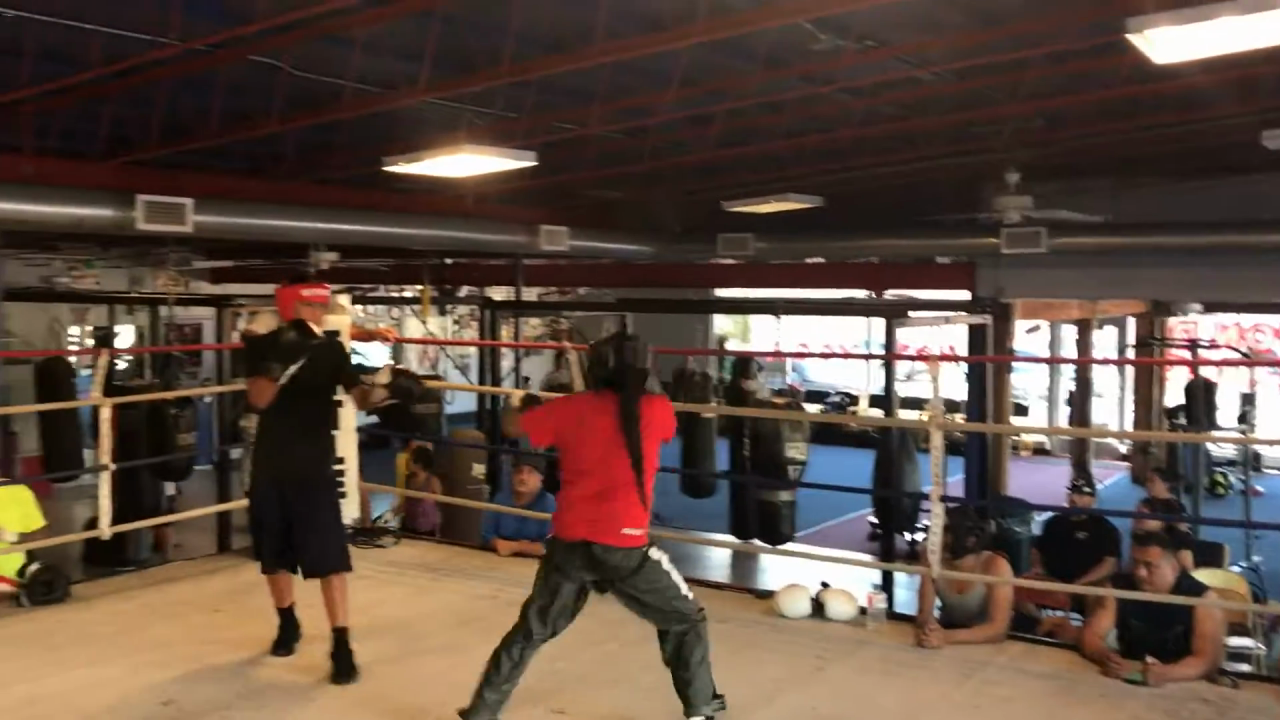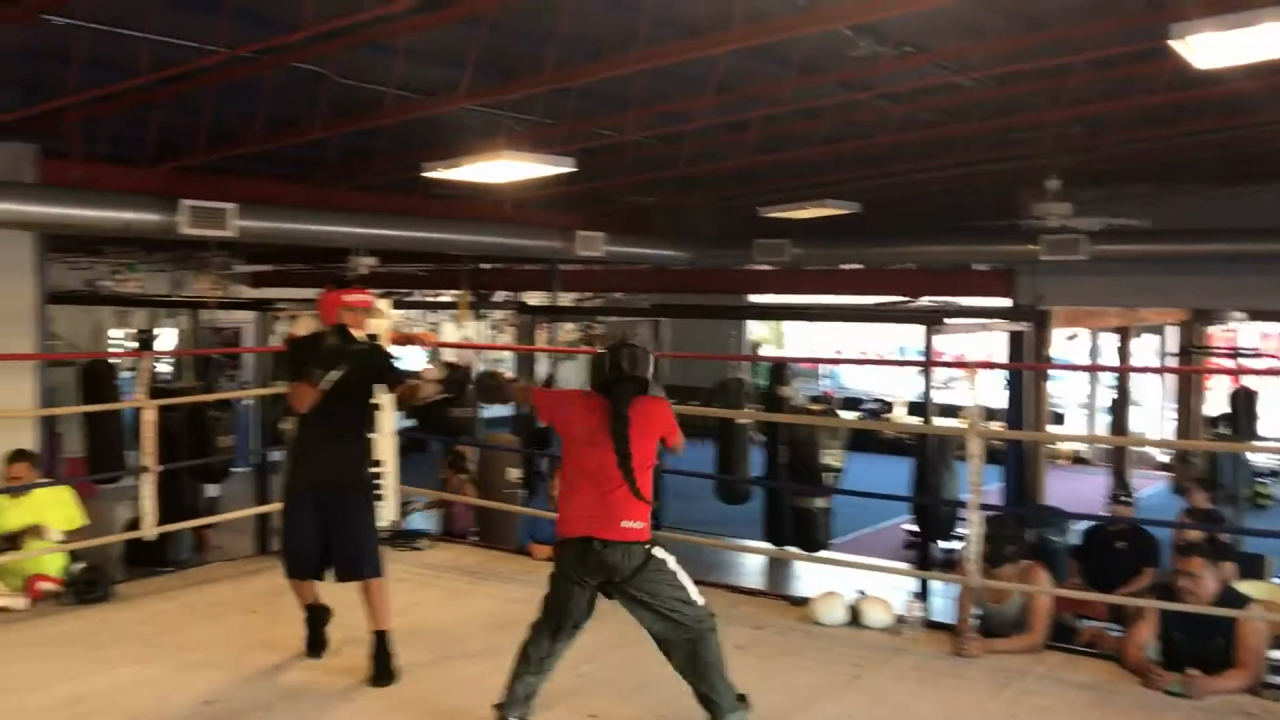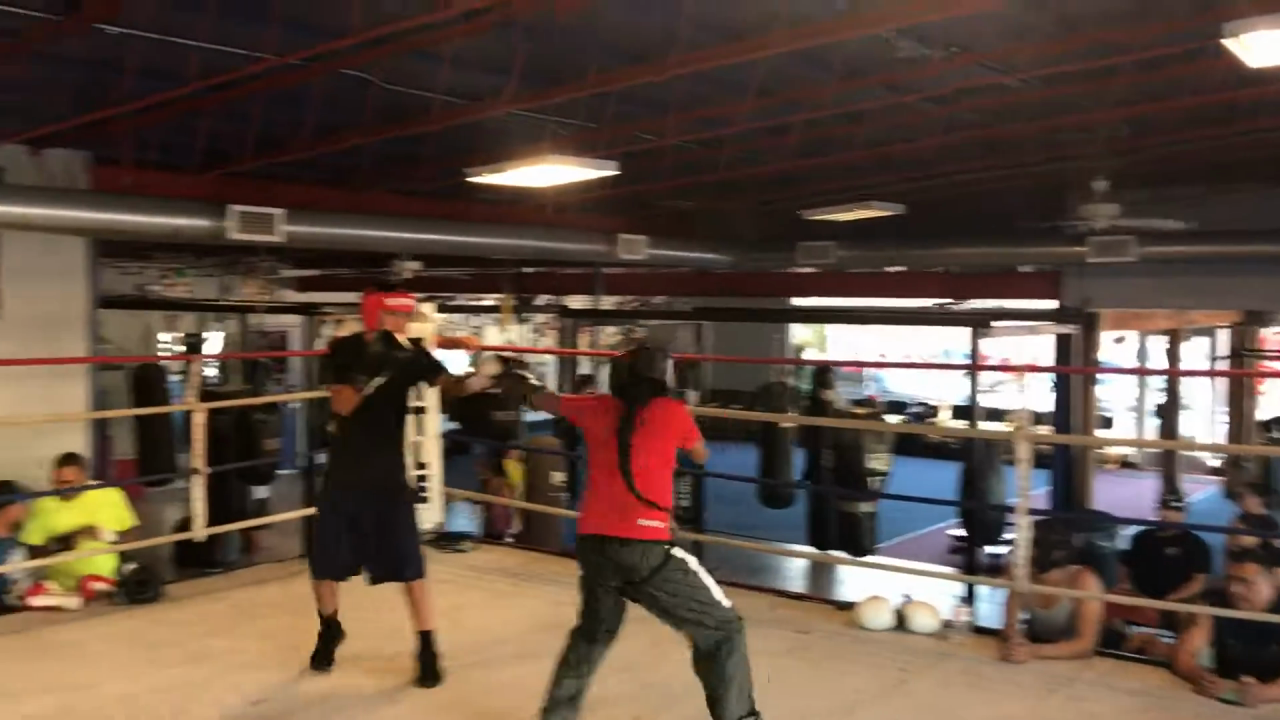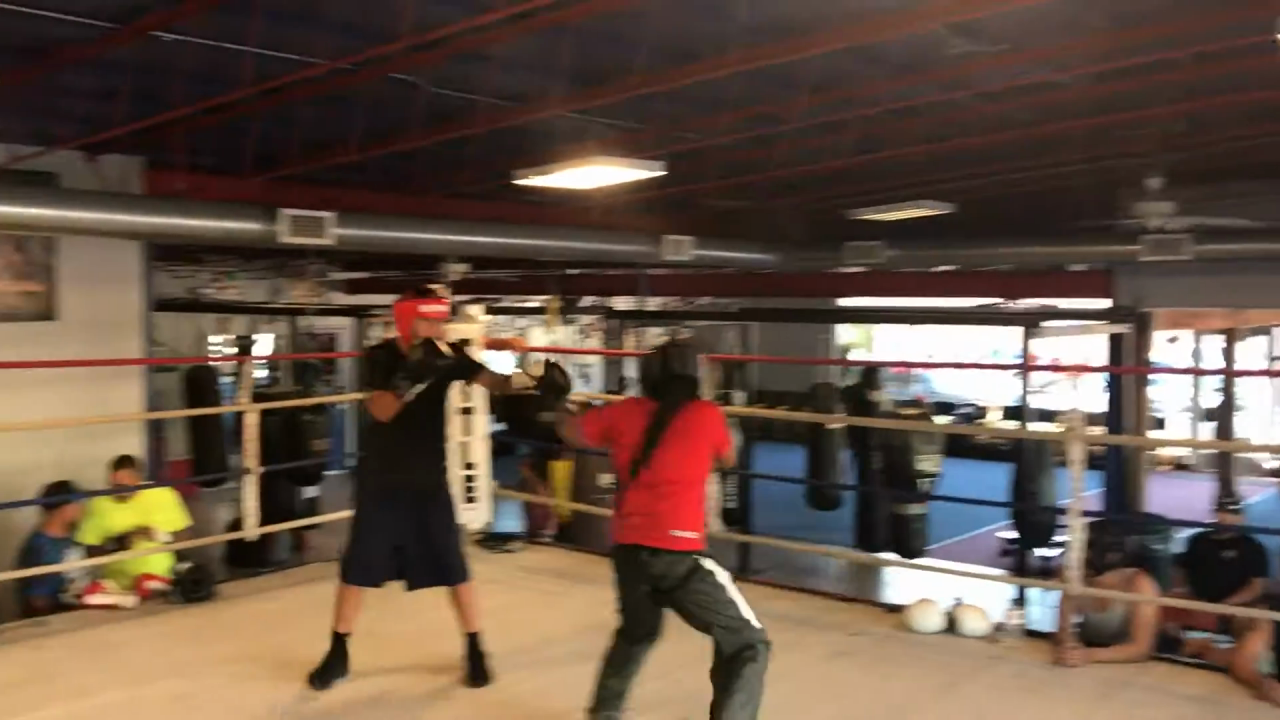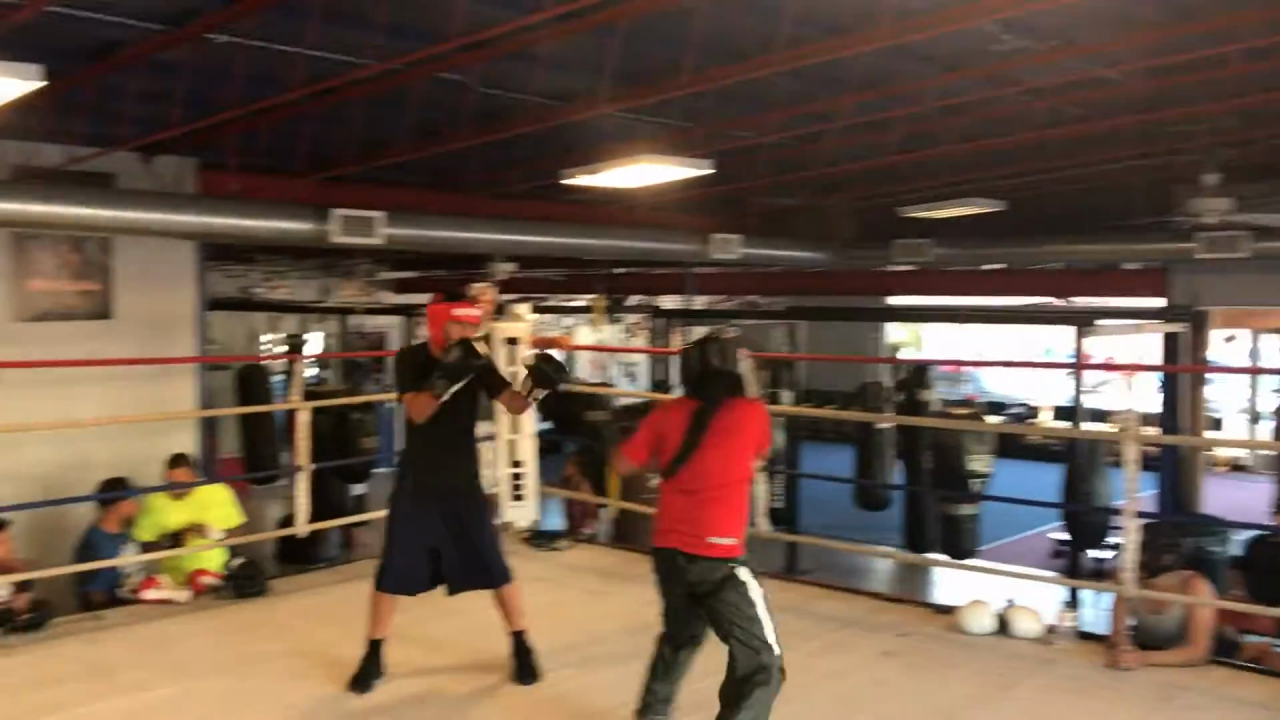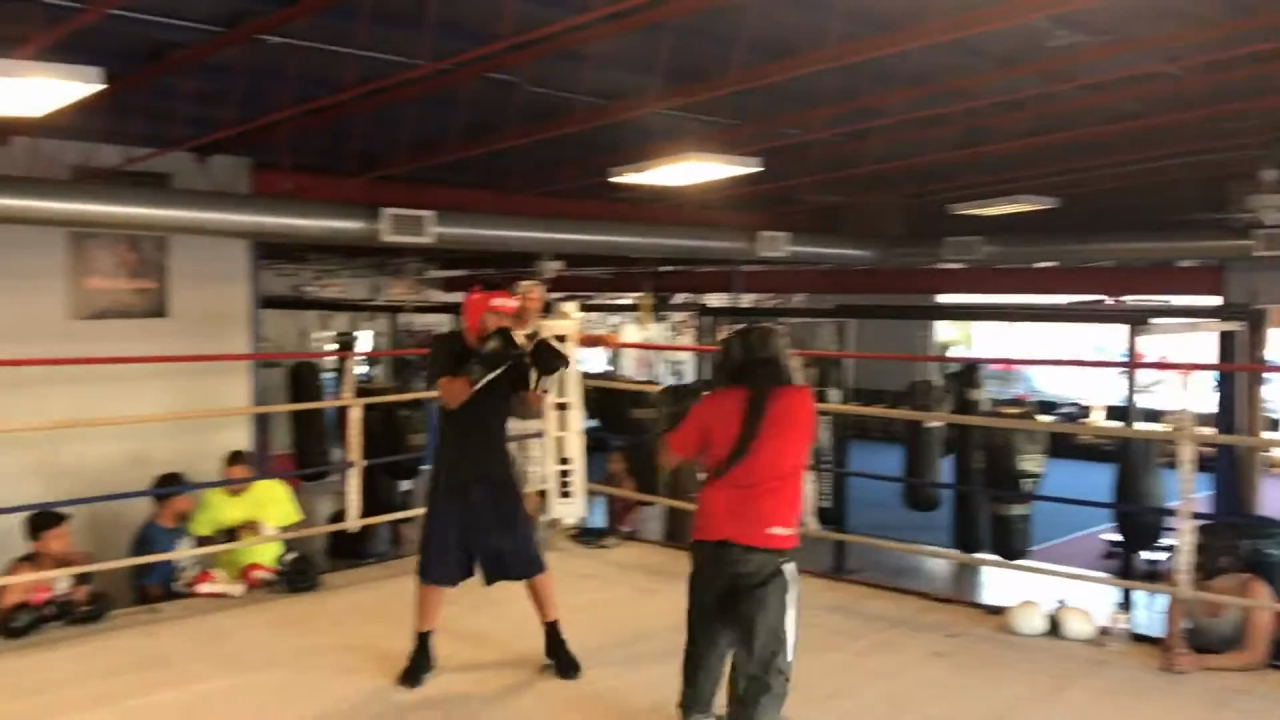
dt=0.1s
person 1, frame 1
left shoulder: (330, 348)
right shoulder: (261, 346)
left elbow: (359, 394)
right elbow: (258, 399)
left wrist: (383, 390)
right wrist: (287, 358)
left hip: (314, 465)
right hip: (270, 465)
left knee: (330, 558)
right knee: (273, 555)
left ankle: (341, 645)
right ankle: (287, 621)
person 1, frame 2
left shoulder: (370, 352)
right shoulder: (302, 349)
left elbow: (404, 391)
right elbow: (300, 403)
left wrist: (429, 386)
right wrist: (330, 364)
left hip: (351, 470)
right hip: (306, 469)
left knee: (365, 560)
right knee: (299, 559)
left ankle: (382, 647)
right ankle: (316, 613)
person 1, frame 3
left shoulder: (410, 353)
right shoulder: (344, 350)
left elbow: (448, 384)
right elbow: (341, 405)
left wrist: (482, 379)
right wrist: (373, 369)
left hip: (388, 472)
right hip: (344, 470)
left knee: (407, 562)
right knee: (326, 559)
left ankle: (427, 648)
right ankle: (329, 629)
person 1, frame 4
left shoulder: (447, 355)
right shoulder: (379, 357)
left elbow: (489, 382)
right elbow: (381, 410)
right wrist: (413, 375)
left hip: (428, 478)
right hip: (381, 478)
left knee: (452, 564)
right knee: (358, 565)
left ankle: (475, 650)
right ankle: (337, 652)
person 1, frame 5
left shoulder: (477, 362)
right shoulder: (411, 360)
left elbow: (514, 404)
right elbow: (416, 412)
left wrist: (536, 386)
right wrist: (449, 376)
left hip: (461, 481)
right hip: (417, 482)
left knee: (493, 567)
right knee: (394, 571)
left ankle: (521, 647)
right ankle: (373, 657)
person 1, frame 6
left shoulder: (508, 351)
right shoulder: (446, 347)
left elbow: (531, 406)
right elbow: (451, 396)
right wrist: (486, 363)
left hip: (496, 470)
right hip: (453, 471)
left knee: (526, 556)
right knee: (437, 563)
left ankle: (555, 641)
right ankle: (422, 650)
person 2, frame 1
left shoulder: (575, 406)
right shoulder: (658, 408)
left elbow: (516, 429)
left hip: (569, 543)
right hip: (625, 547)
left knee: (532, 628)
right knee: (685, 621)
person 2, frame 2
left shoulder: (573, 404)
right shoulder: (654, 409)
left elbow: (523, 394)
right elbow: (678, 446)
left hip: (572, 542)
right hip: (626, 546)
left knee: (553, 630)
right knee: (692, 626)
person 2, frame 3
left shoulder: (596, 407)
right shoulder: (672, 411)
left elbow: (544, 401)
right elbow: (701, 456)
left wrist: (527, 393)
left hip: (594, 543)
right hip: (645, 545)
left knee: (593, 634)
right knee: (721, 630)
person 2, frame 4
left shoulder: (625, 412)
right shoulder: (708, 415)
left elbow: (568, 429)
right elbow: (727, 461)
left hip: (629, 549)
right hip: (678, 552)
left knee: (634, 635)
right knee: (747, 646)
person 2, frame 5
left shoulder: (667, 414)
right shoulder: (752, 413)
left elbow: (621, 466)
left hip: (668, 550)
right hip: (716, 557)
left knee: (679, 638)
right knee: (762, 666)
person 2, frame 6
left shoulder: (713, 404)
right shoulder: (801, 401)
left elbow: (669, 459)
left hip: (711, 543)
right hip: (765, 550)
left knee: (706, 642)
right knee: (762, 668)
